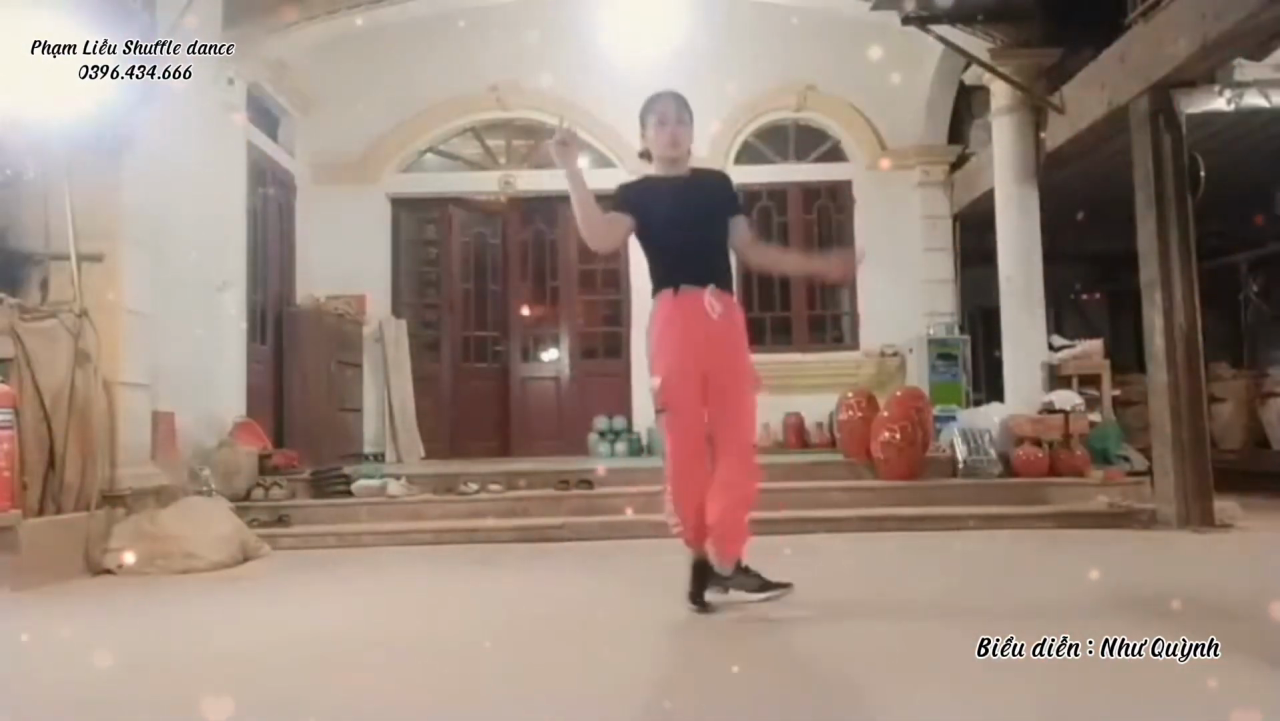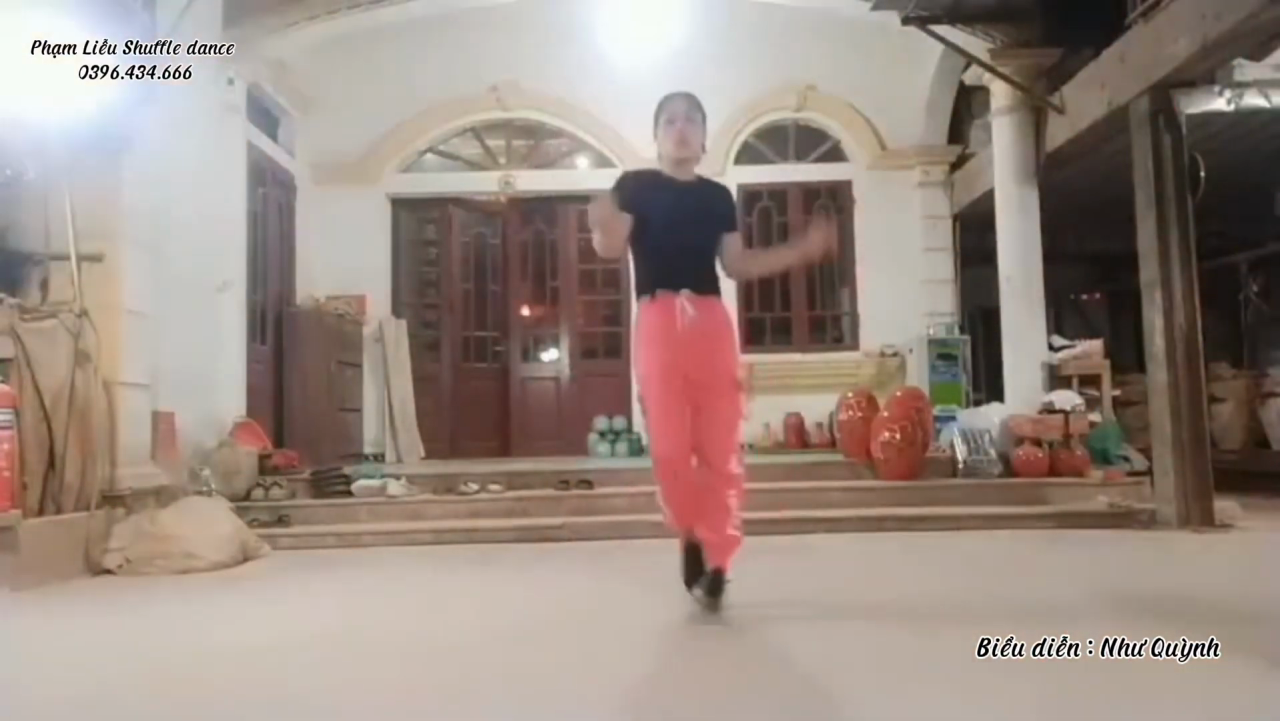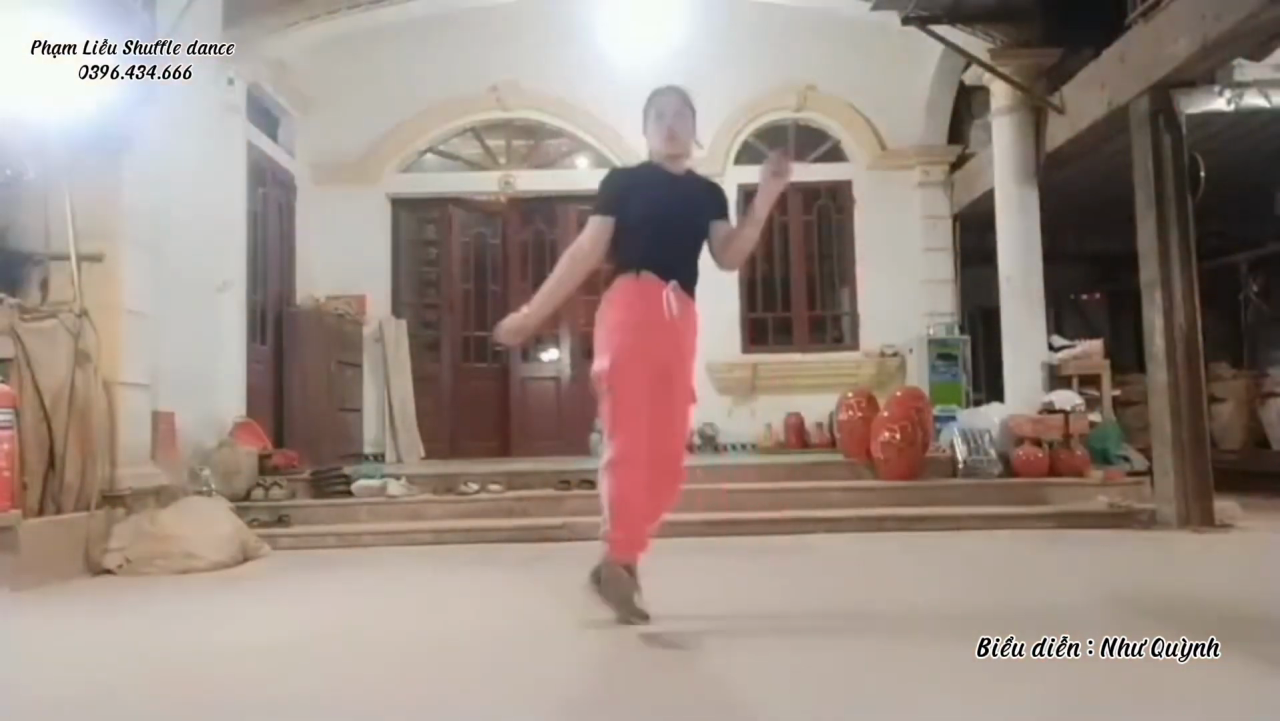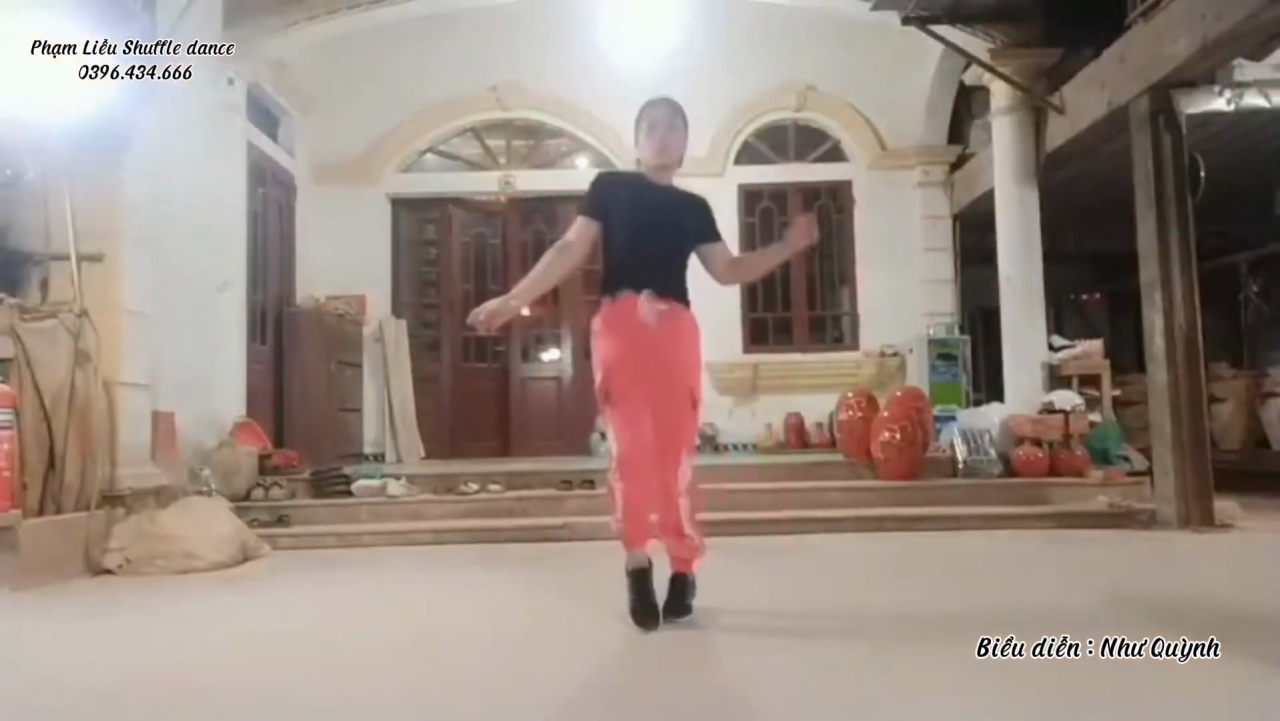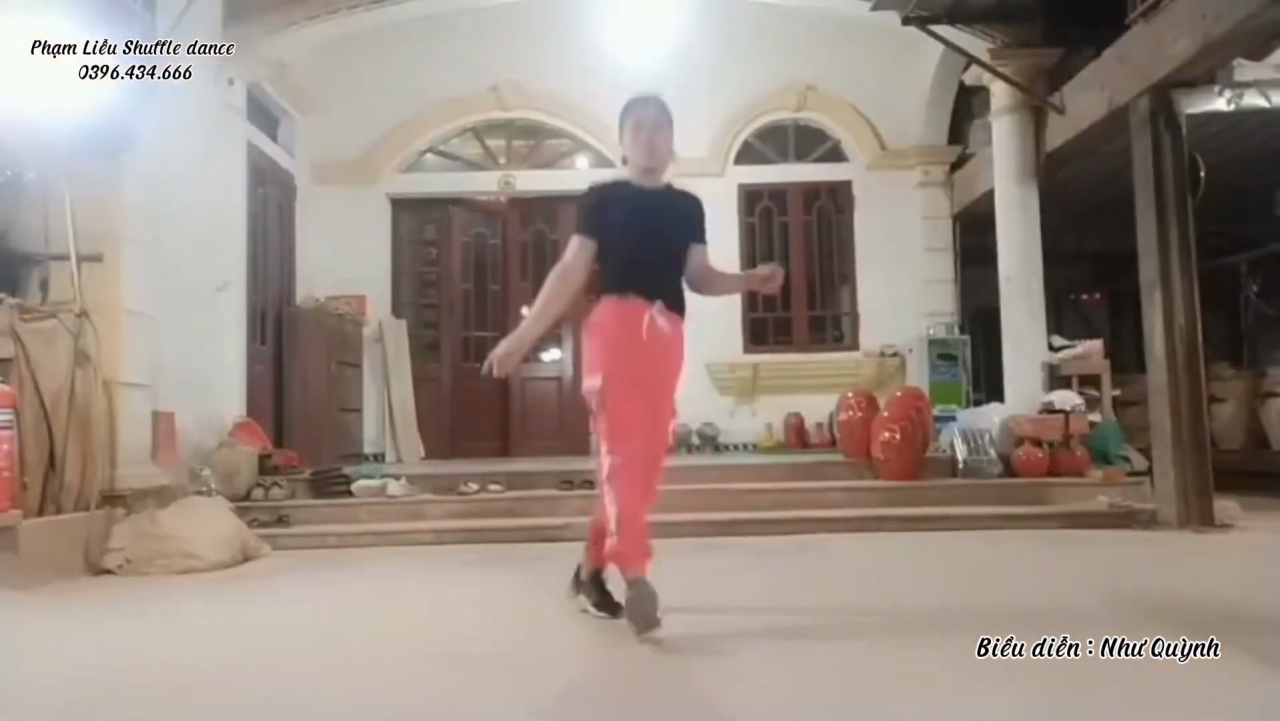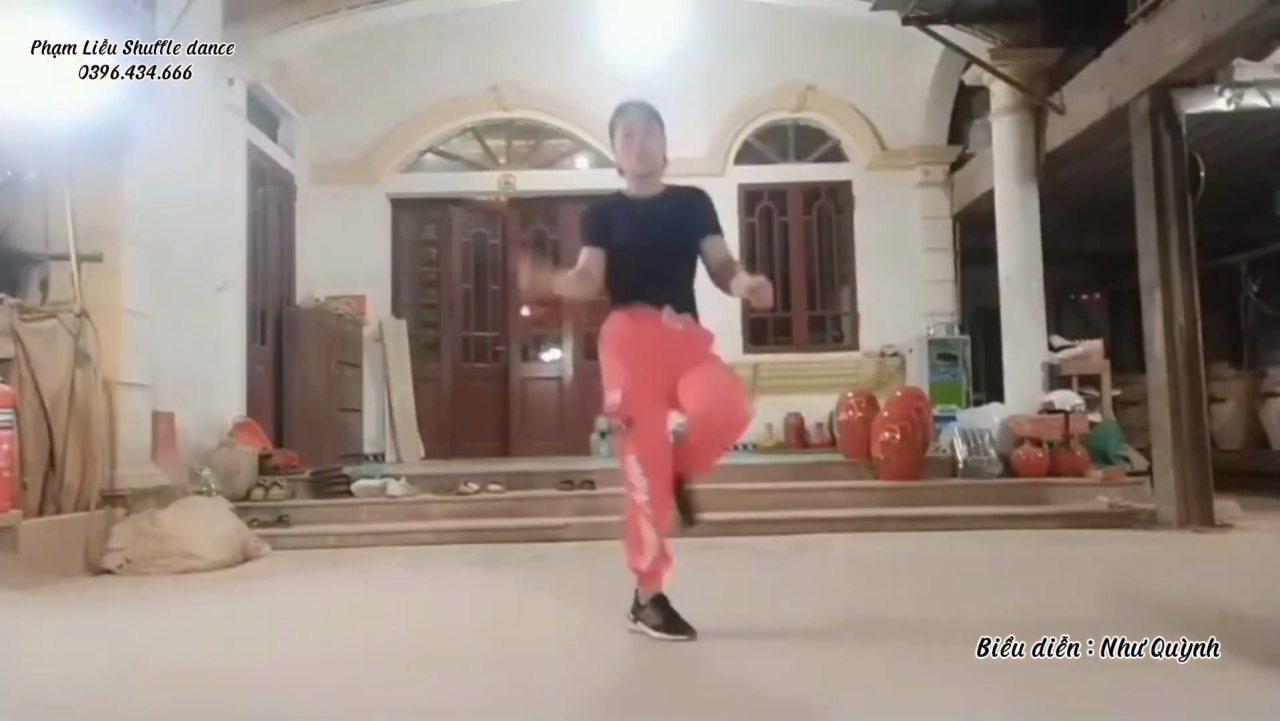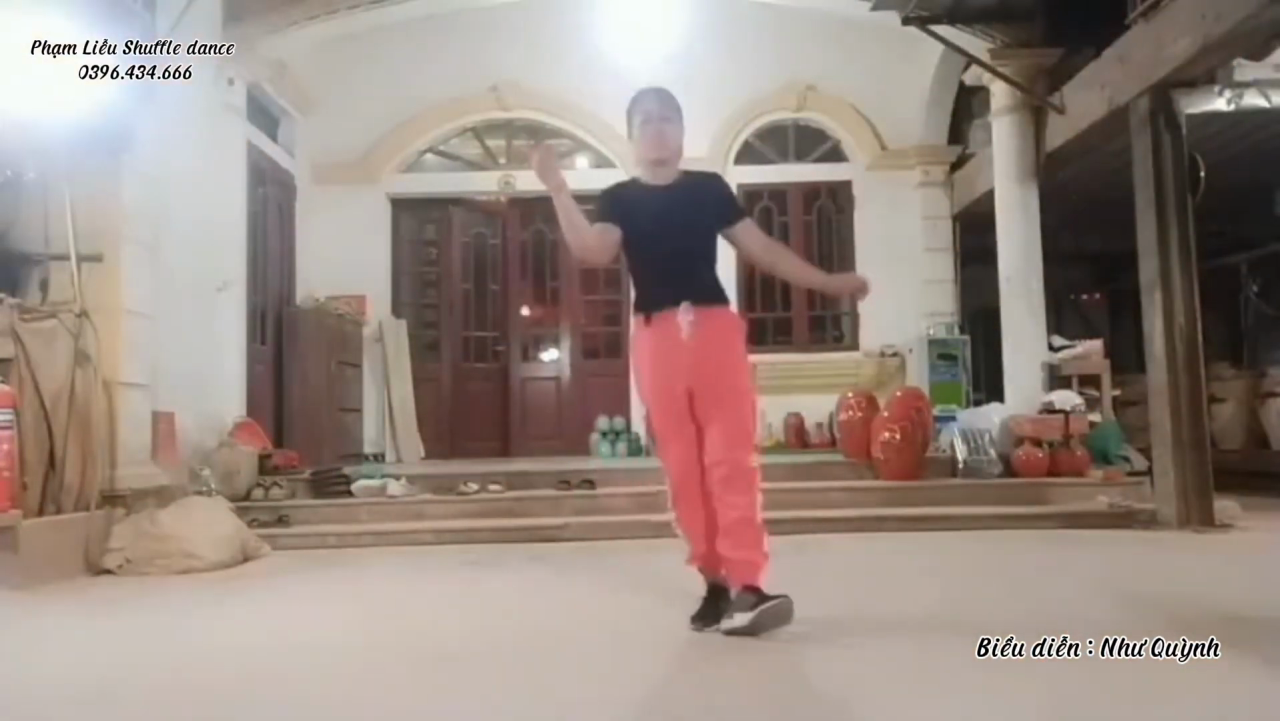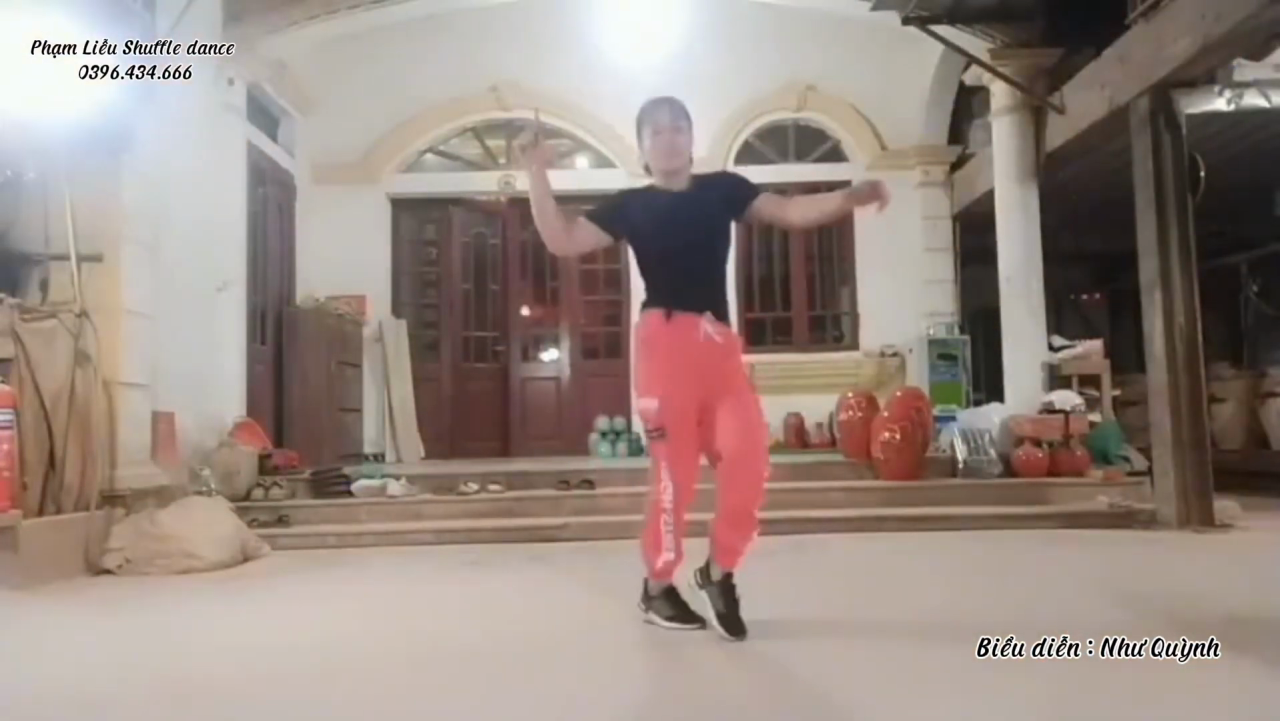
dt=0.3s
person 1, frame 1
left shoulder: (718, 185)
right shoulder: (637, 194)
left elbow: (752, 250)
right elbow: (602, 239)
left wrist: (820, 265)
right wrist: (571, 170)
left hip: (726, 320)
right hip: (675, 319)
left knee: (736, 444)
right knee: (686, 447)
left ankle: (728, 564)
right ankle: (700, 558)
person 1, frame 2
left shoulder: (718, 197)
right shoulder: (635, 185)
left elbow: (738, 263)
right elbow: (610, 245)
left wrist: (802, 249)
right wrist: (602, 221)
left hip: (711, 323)
right hip: (659, 324)
left knee: (720, 449)
right knee: (669, 446)
left ankle: (716, 566)
right ankle: (690, 540)
person 1, frame 3
left shoulder: (708, 191)
right shoulder: (624, 180)
left elbow: (732, 255)
right elbow: (587, 249)
left wrist: (769, 193)
right wrist: (535, 310)
left hip: (680, 322)
right hip: (630, 307)
left knee: (667, 455)
right knee: (627, 439)
left ankle: (619, 564)
right ankle: (617, 567)
person 1, frame 4
left shoulder: (693, 207)
right shoulder: (611, 186)
left elbow: (728, 271)
right elbow: (571, 248)
left wrist: (789, 245)
right wrist: (513, 299)
left hip: (675, 330)
right hip: (618, 325)
left knee: (676, 453)
right knee: (631, 444)
left ankle: (683, 571)
right ankle: (637, 561)
person 1, frame 5
left shoulder: (686, 205)
right shoulder: (603, 198)
left elbow: (700, 276)
right elbow: (572, 270)
left wrist: (751, 281)
right wrist: (523, 335)
left hip: (667, 336)
right hip: (614, 327)
left knee: (645, 465)
right knee: (621, 455)
left ankle: (591, 573)
right ankle: (634, 577)
person 1, frame 6
left shoulder: (694, 202)
right shoulder: (604, 211)
left elbow: (719, 264)
right elbow: (590, 278)
left wrist: (745, 282)
right wrist: (550, 280)
left hip: (686, 336)
right hip: (630, 336)
left knee: (728, 408)
right knee: (644, 462)
left ankle: (679, 466)
right ankle: (649, 595)
person 1, frame 7
left shoulder: (709, 188)
right shoulder: (620, 198)
left elbow: (760, 247)
right elbow: (592, 252)
left wrist: (826, 281)
right wrist: (558, 192)
left hip: (716, 328)
right hip: (656, 338)
left knee: (732, 457)
right knee: (682, 467)
left ankle: (744, 589)
right ankle: (715, 582)
person 1, frame 8
left shoulder: (723, 188)
right shoulder: (630, 205)
left elbow: (790, 212)
right elbow: (563, 242)
left wrist: (846, 199)
right wrist: (537, 176)
left hip: (720, 342)
right hip: (664, 340)
left knee: (748, 452)
right knee: (675, 470)
left ankle: (719, 573)
right ankle: (658, 588)
